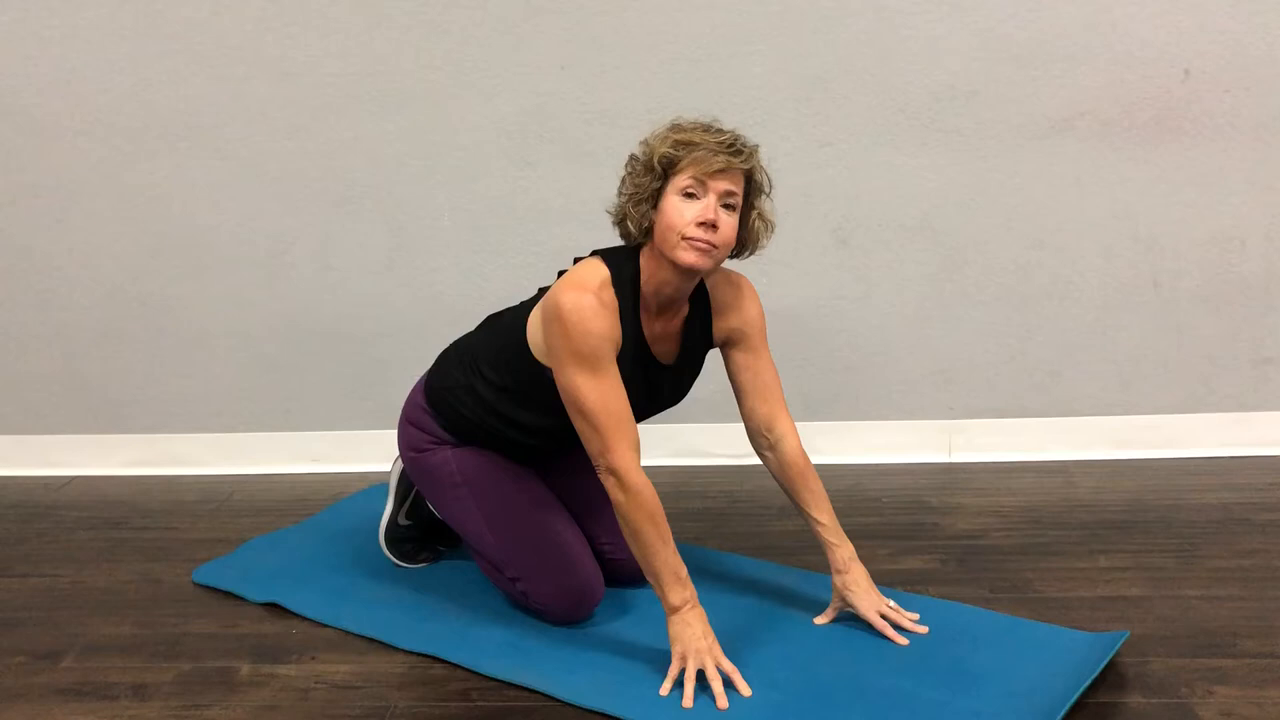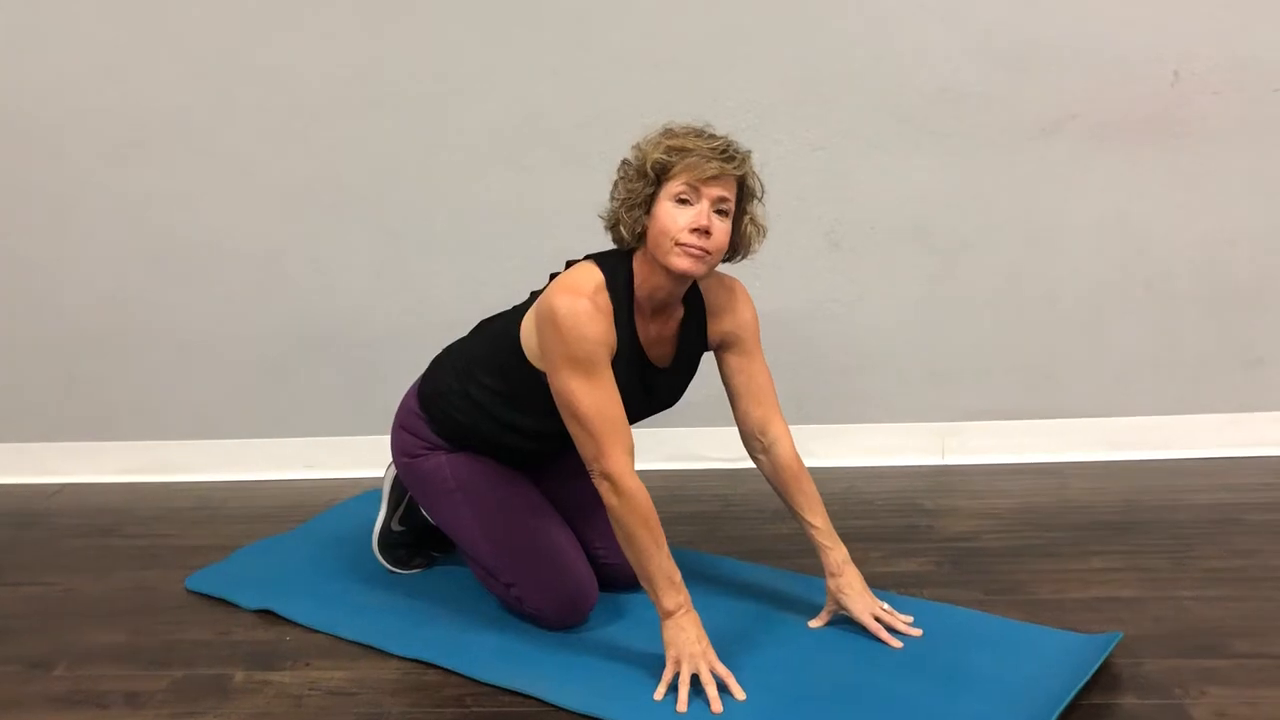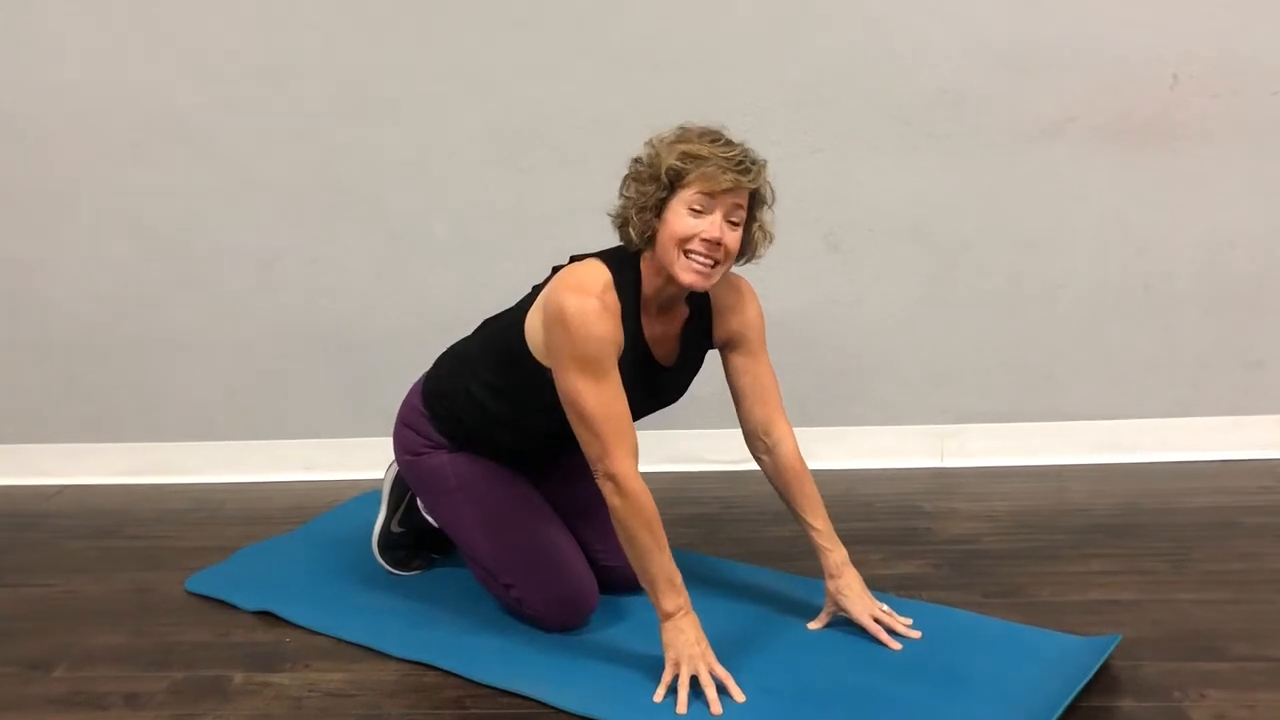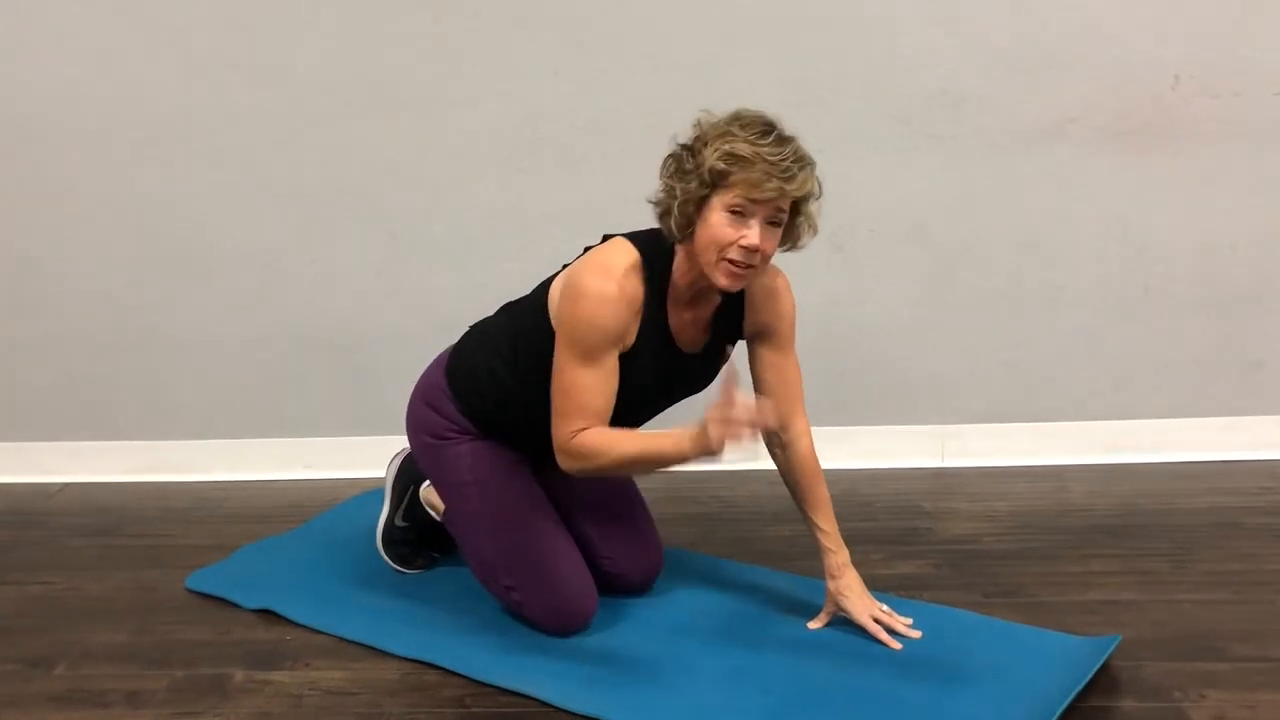
dt=0.5s
person 1, frame 1
left shoulder: (730, 300)
right shoulder: (585, 301)
left elbow: (774, 435)
right elbow: (619, 469)
left wrist: (845, 563)
right wrist: (683, 610)
left hip: (548, 433)
right hip: (454, 429)
left knee: (629, 563)
right knee: (569, 595)
left ankle: (494, 505)
right ankle: (429, 502)
person 1, frame 2
left shoulder: (724, 305)
right shoulder: (579, 305)
left elbow: (768, 438)
right elbow: (614, 473)
left wrist: (839, 565)
right wrist: (677, 614)
left hip: (540, 442)
right hip: (448, 436)
left knee: (623, 569)
right knee: (564, 600)
left ankle: (494, 514)
right ankle: (424, 509)
person 1, frame 3
left shoulder: (730, 303)
right shoulder: (585, 303)
left elbow: (771, 439)
right elbow: (617, 476)
left wrist: (839, 567)
right wrist: (676, 618)
left hip: (544, 438)
right hip: (450, 435)
left knee: (623, 571)
right knee: (563, 603)
left ankle: (493, 513)
right ankle: (426, 508)
person 1, frame 4
left shoulder: (765, 294)
right shoulder: (608, 285)
left elbow: (788, 434)
right elbow: (576, 445)
left wrist: (839, 566)
right wrist: (699, 440)
left hip: (553, 425)
right hip: (467, 417)
left knee: (634, 574)
right knee: (563, 608)
left ankle: (489, 503)
right ankle: (430, 499)
